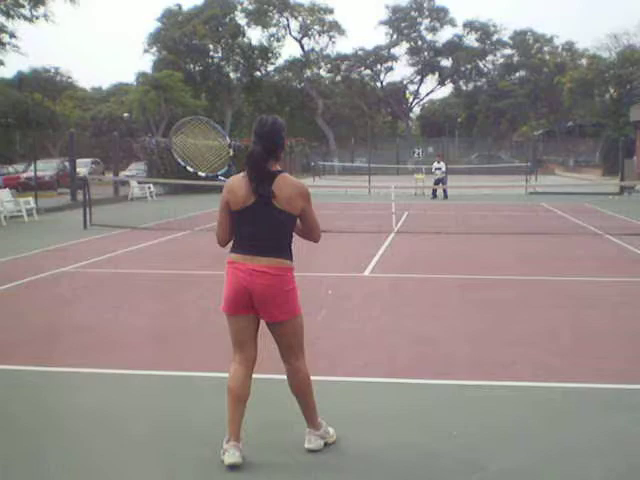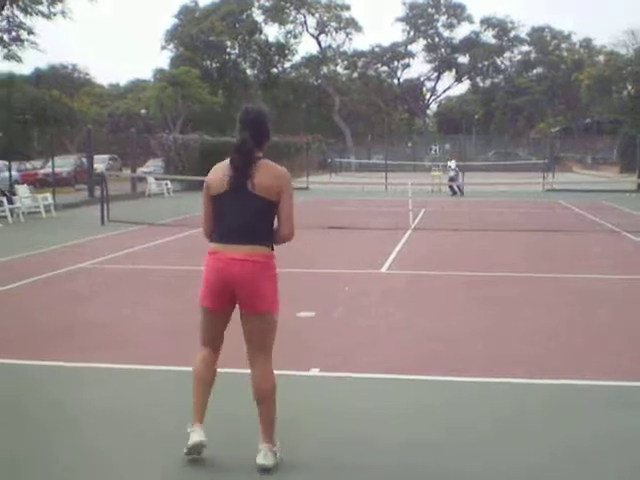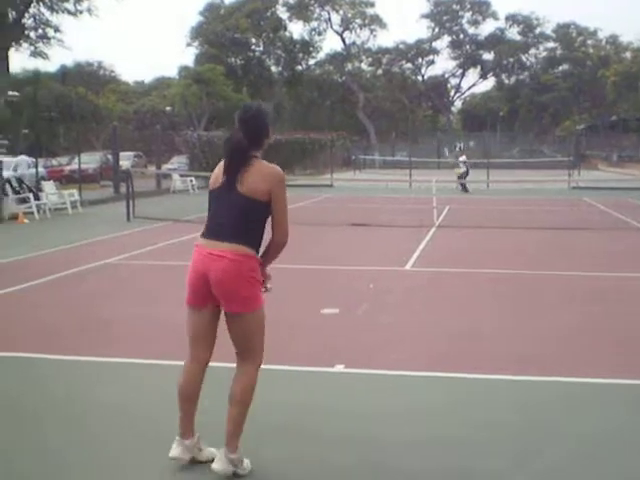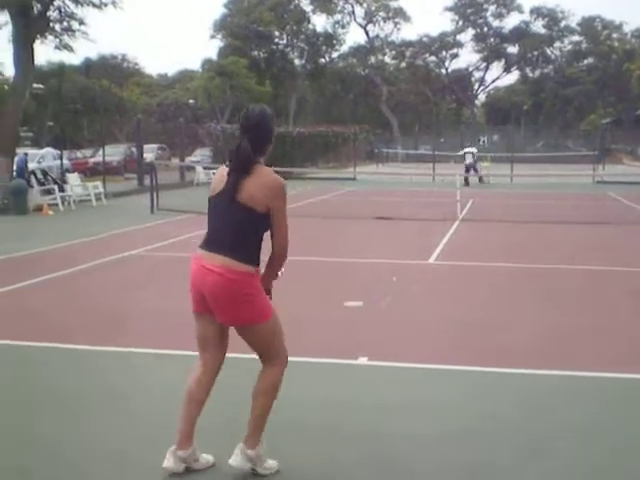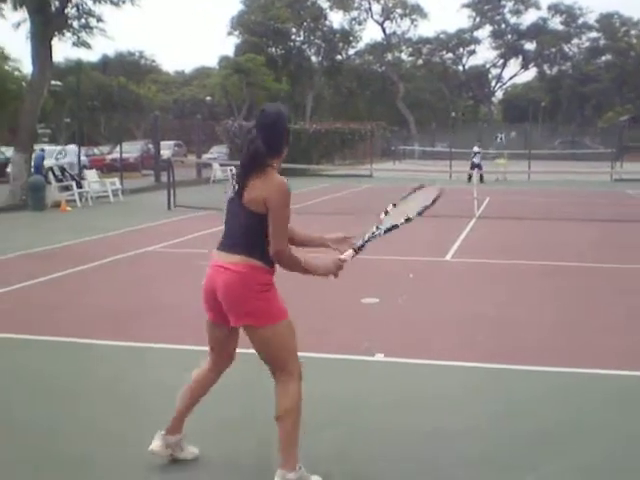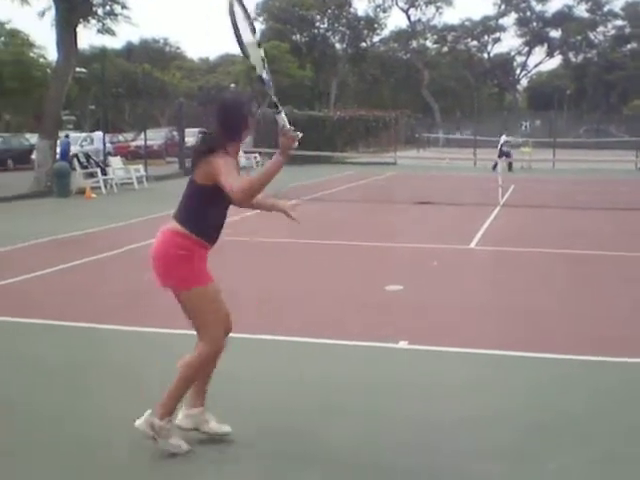
dt=0.4s
person 1, frame 1
left shoulder: (233, 185)
right shoulder: (296, 189)
left elbow: (222, 239)
right elbow: (314, 234)
left hip: (239, 276)
right hip: (275, 279)
left knee: (241, 361)
right knee: (294, 360)
left ankle: (233, 444)
right ankle: (314, 428)
person 1, frame 2
left shoulder: (216, 173)
right shoulder: (278, 175)
left elbow: (208, 231)
right elbow: (286, 233)
left hip: (217, 266)
right hip: (255, 269)
left knee: (208, 349)
right knee: (260, 360)
left ankle: (197, 428)
right ankle: (268, 446)
person 1, frame 3
left shoulder: (221, 166)
right shoulder: (272, 174)
left elbow: (222, 217)
right elbow: (281, 237)
right wrist: (262, 267)
left hip: (203, 259)
right hip: (237, 267)
left knee: (197, 357)
right knee: (248, 363)
left ankle: (186, 441)
person 1, frame 4
left shoulder: (222, 173)
right shoulder: (272, 183)
right elbow: (280, 249)
right wrist: (266, 282)
left hip: (202, 271)
right hip: (235, 281)
left knee: (209, 363)
right knee: (276, 360)
left ankle: (181, 451)
right ankle: (249, 449)
person 1, frame 5
left shoulder: (246, 176)
right shoulder: (277, 186)
right elbow: (279, 252)
left wrist: (327, 241)
right wrist: (320, 268)
left hip: (218, 277)
right hip: (247, 283)
left knee: (218, 360)
right knee: (289, 374)
left ankle: (169, 436)
person 1, frame 6
left shoulder: (223, 155)
right shoulder: (219, 159)
left elbow: (239, 193)
right elbow: (240, 196)
left wrist: (275, 204)
right wrist: (280, 158)
left hip: (188, 250)
right hip: (179, 252)
left knee: (220, 328)
right knee: (213, 341)
left ankle: (194, 409)
right ankle: (157, 418)
